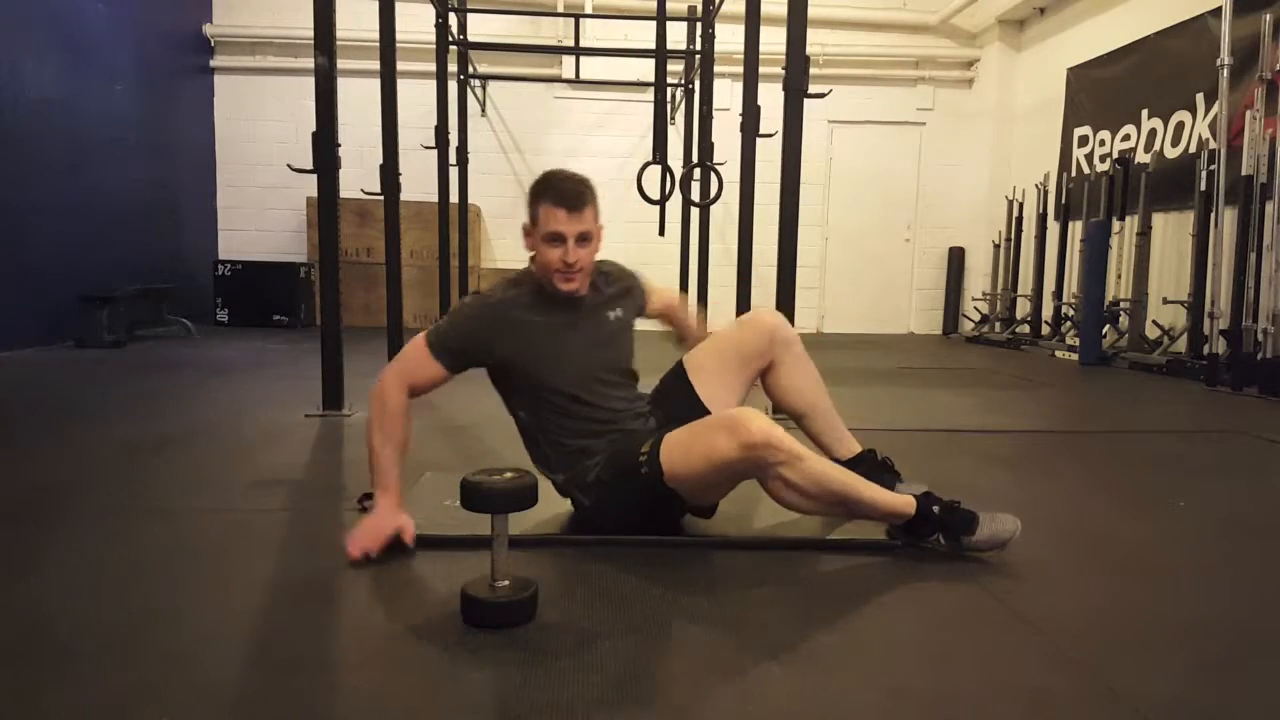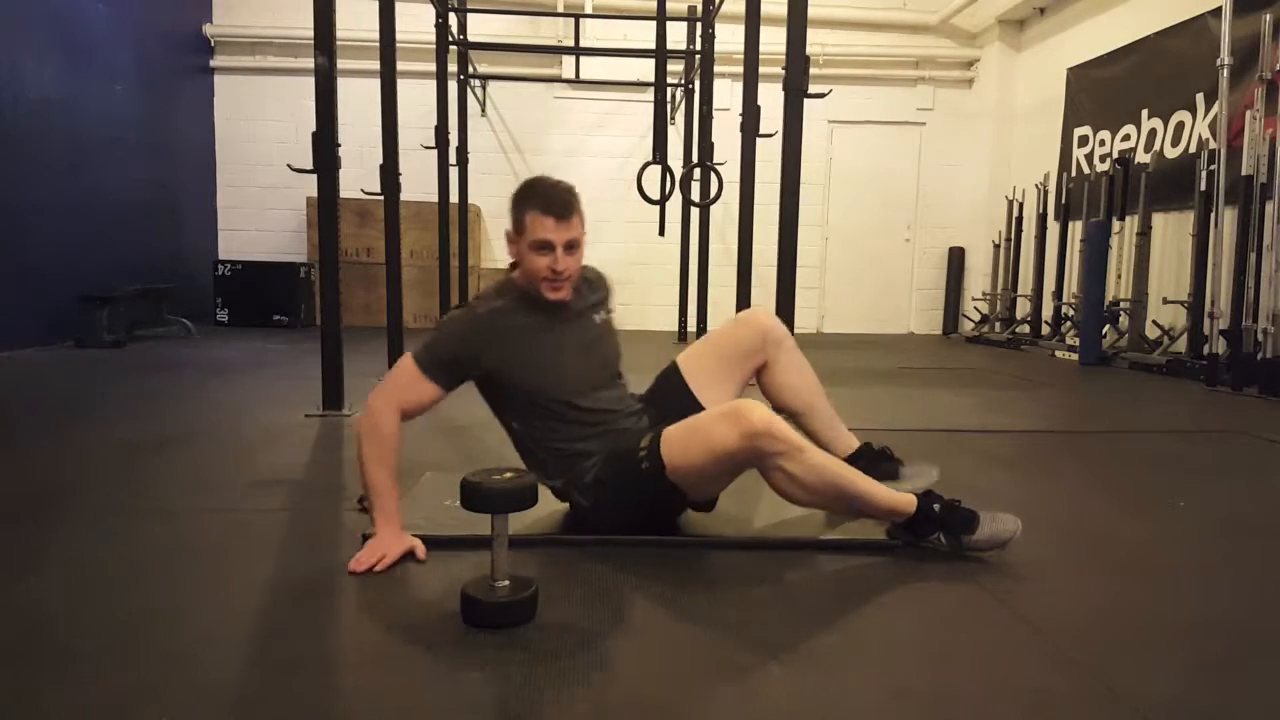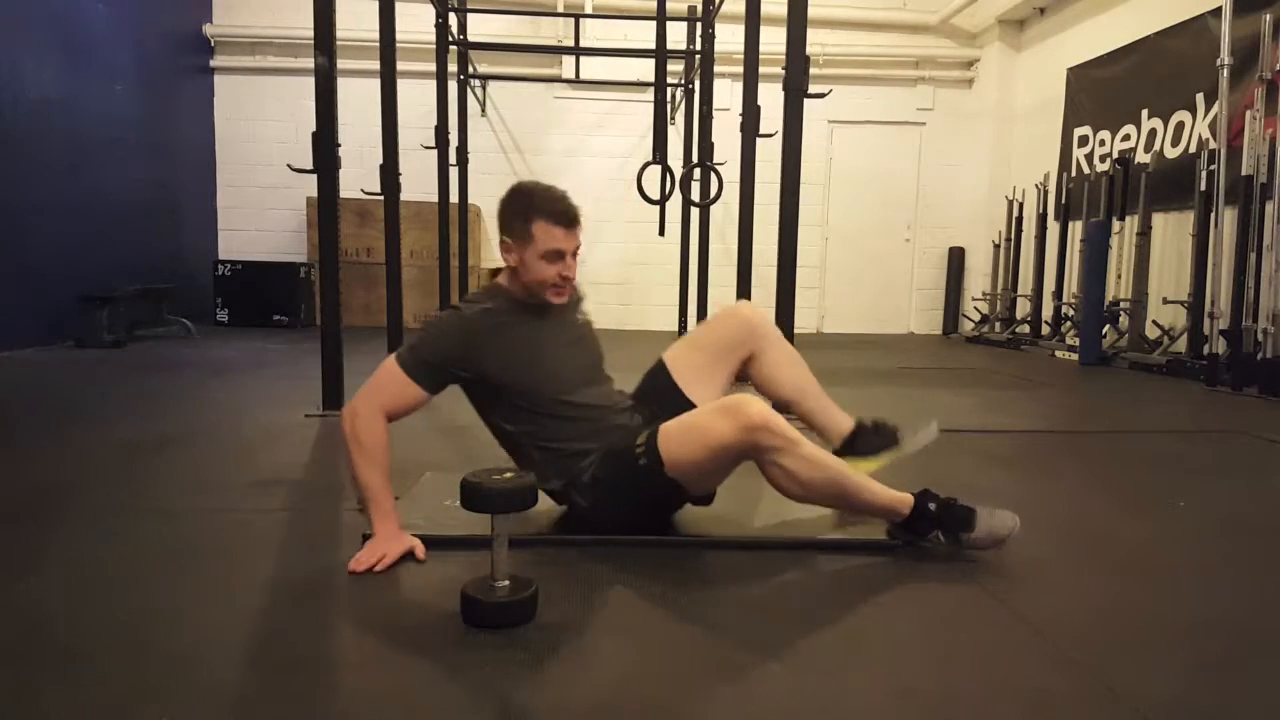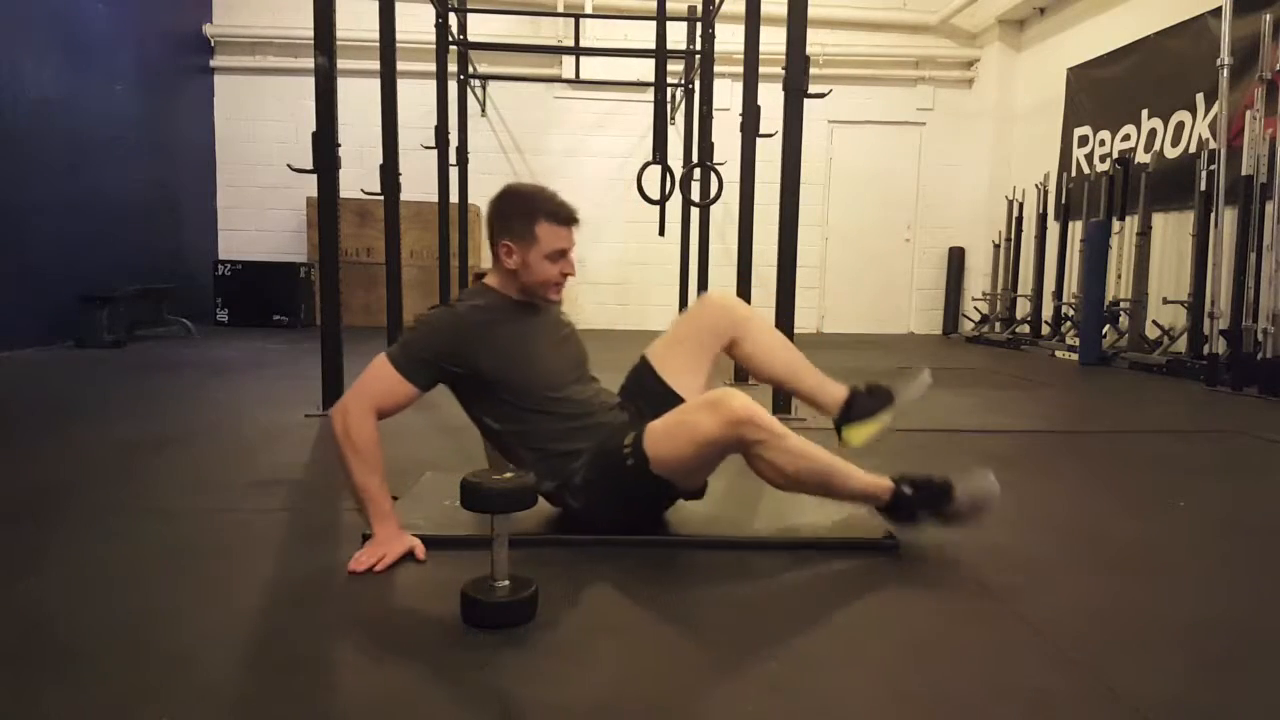
dt=0.1s
person 1, frame 1
left shoulder: (608, 280)
right shoulder: (495, 316)
left elbow: (669, 306)
right elbow: (393, 384)
left wrist: (719, 351)
right wrist: (387, 503)
left hip: (653, 426)
right hip: (612, 486)
left knee: (766, 329)
right knee: (752, 435)
left ankle: (860, 466)
right ankle: (918, 517)
person 1, frame 2
left shoulder: (586, 284)
right shoulder: (483, 326)
right elbow: (382, 409)
right wrist: (389, 525)
left hip: (646, 427)
right hip: (611, 486)
left knee: (759, 327)
right knee: (754, 425)
left ankle: (859, 462)
right ankle: (918, 516)
person 1, frame 3
left shoulder: (560, 294)
right shoulder: (467, 330)
right elbow: (363, 412)
right wrist: (386, 526)
left hip: (637, 426)
right hip: (608, 485)
left knee: (742, 322)
right knee: (750, 418)
left ankle: (854, 444)
right ankle: (914, 515)
person 1, frame 4
left shoulder: (540, 293)
right shoulder: (458, 327)
right elbow: (352, 411)
right wrist: (385, 527)
left hip: (624, 424)
right hip: (600, 484)
left knee: (720, 310)
right knee: (734, 414)
left ankle: (851, 409)
right ankle: (897, 497)
